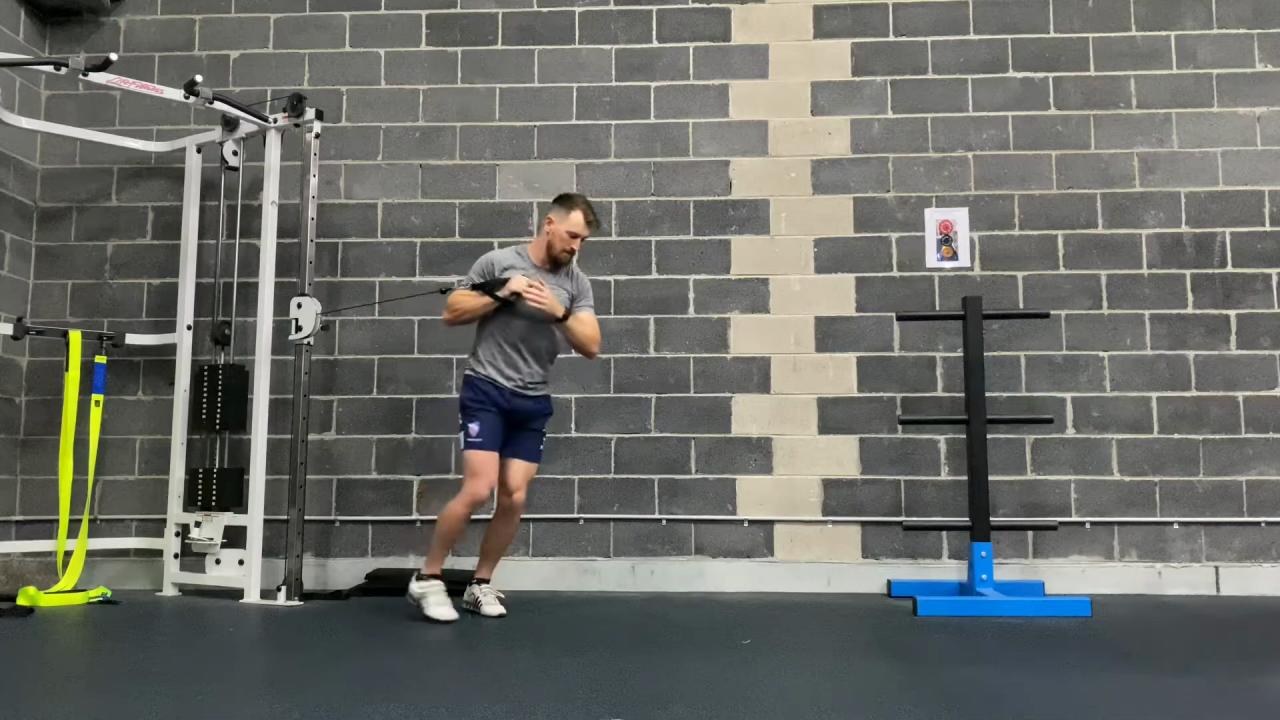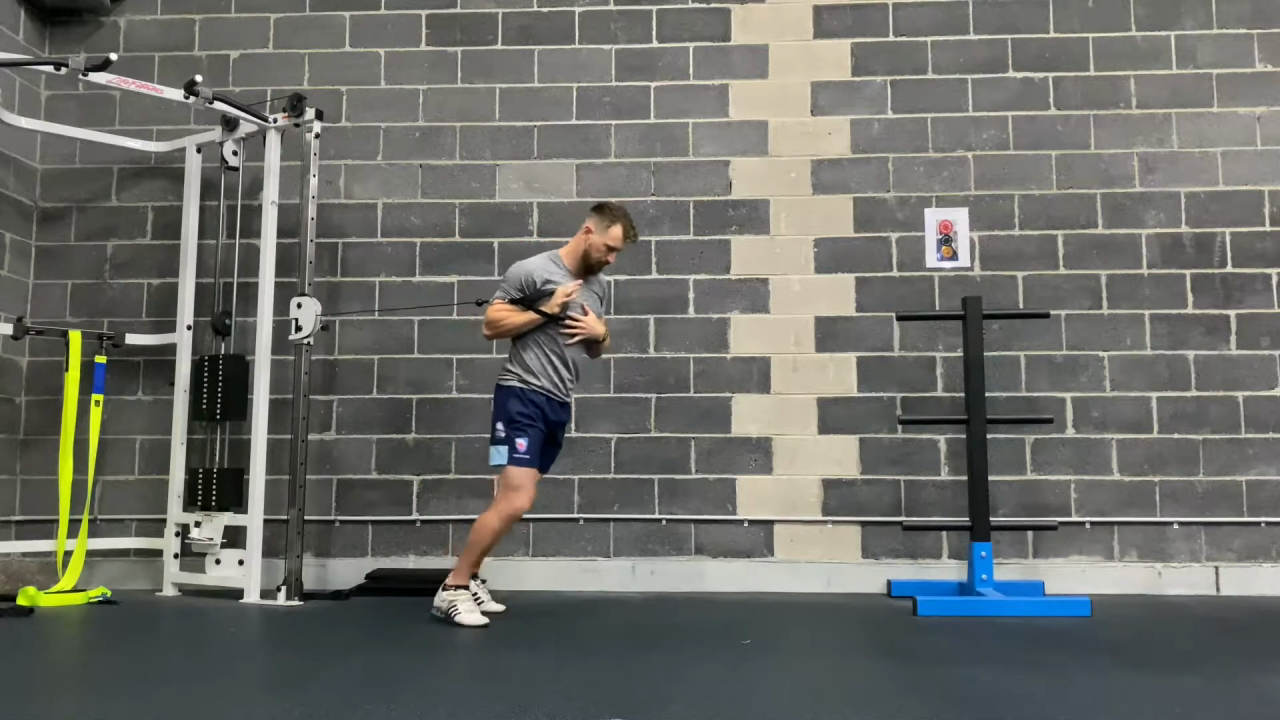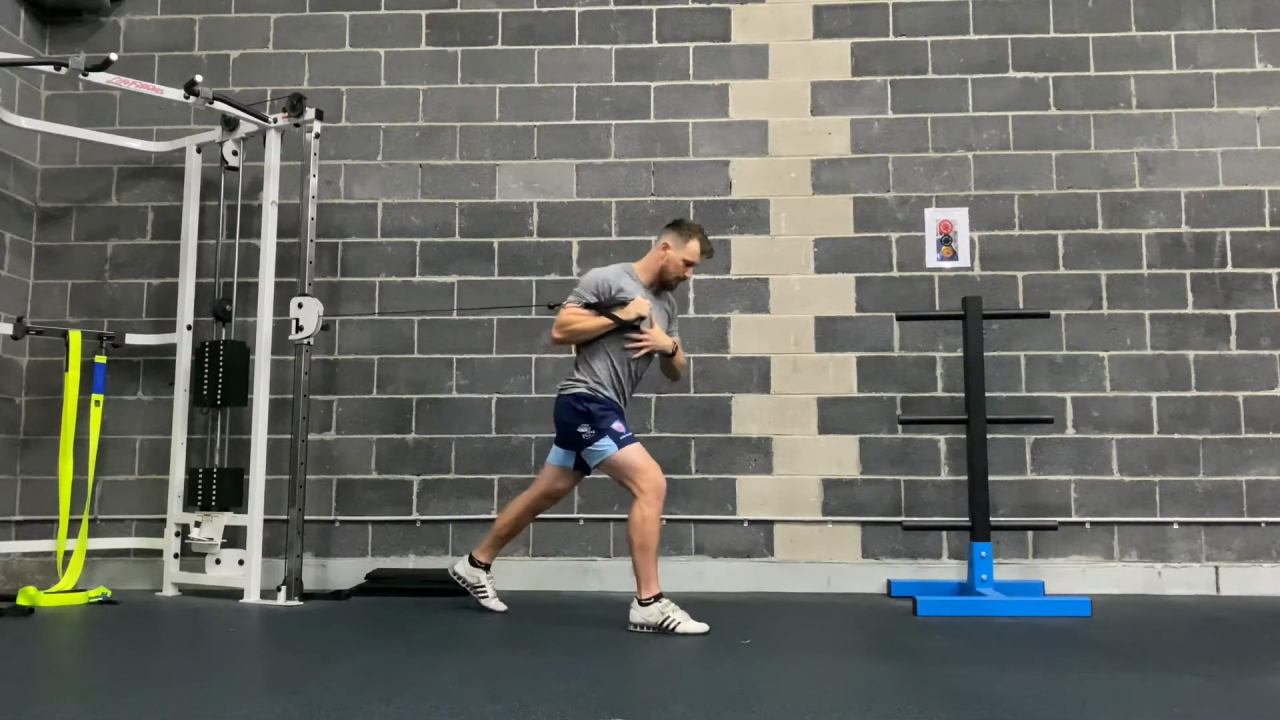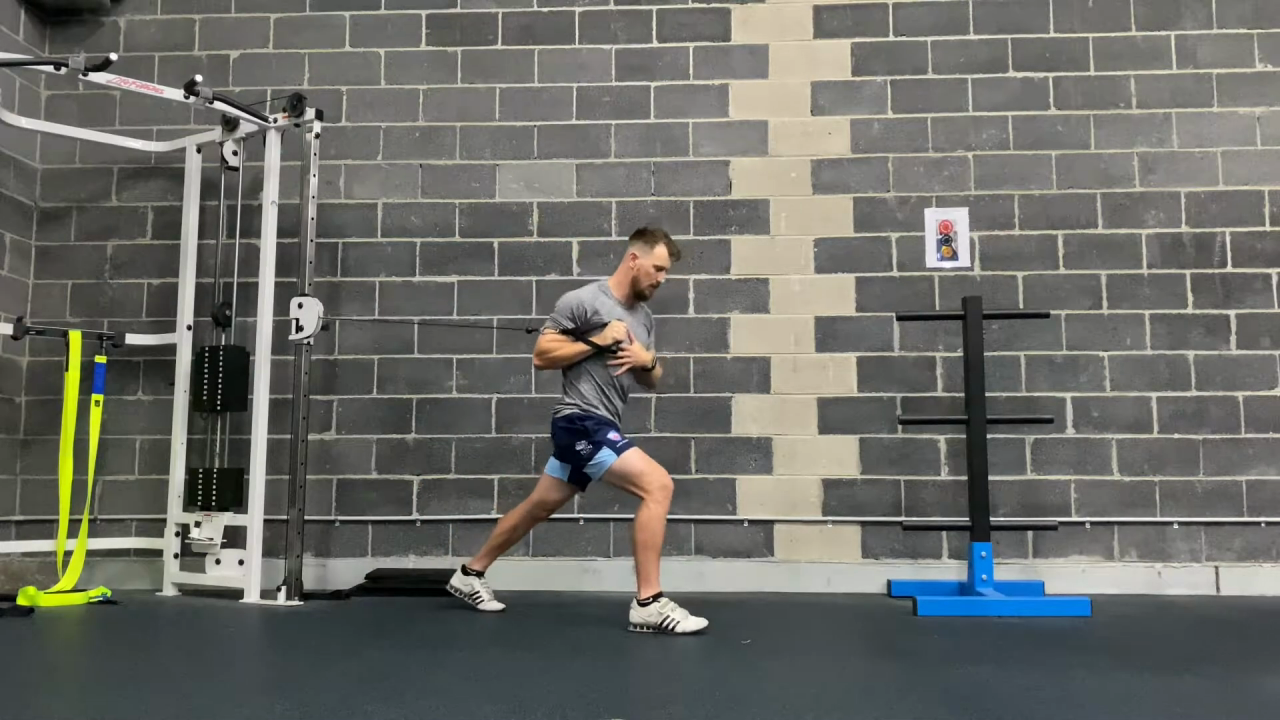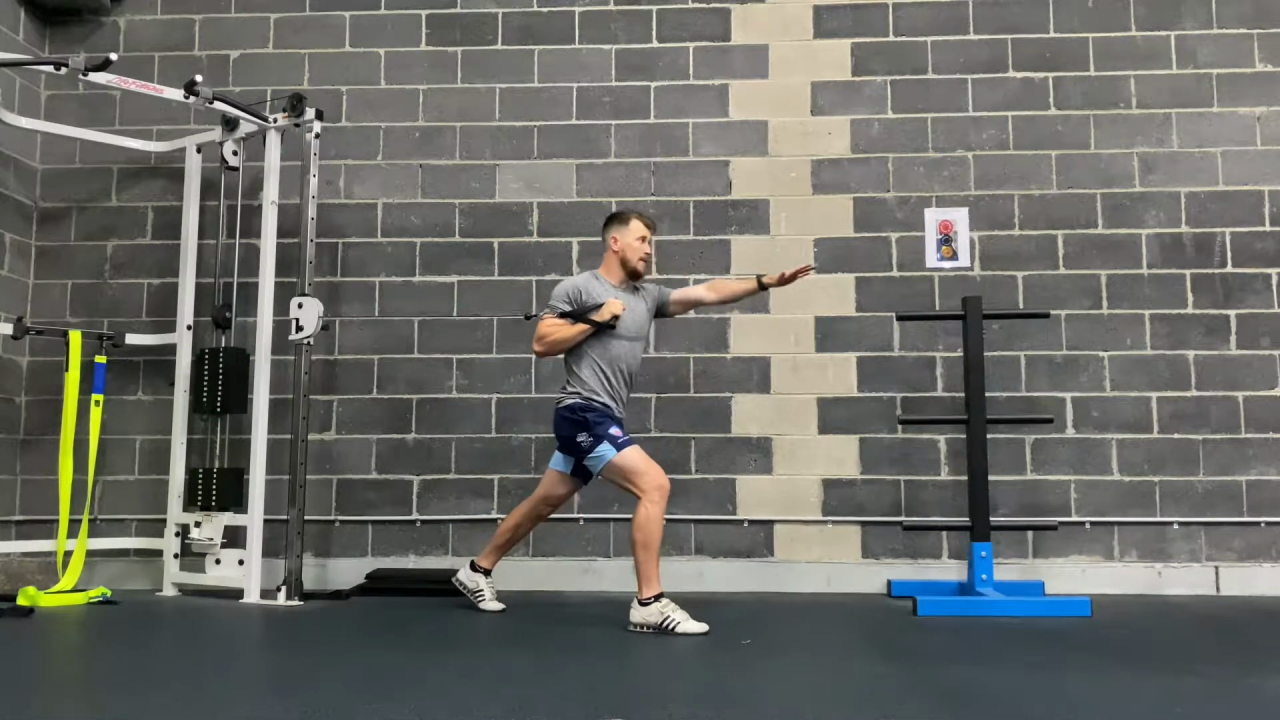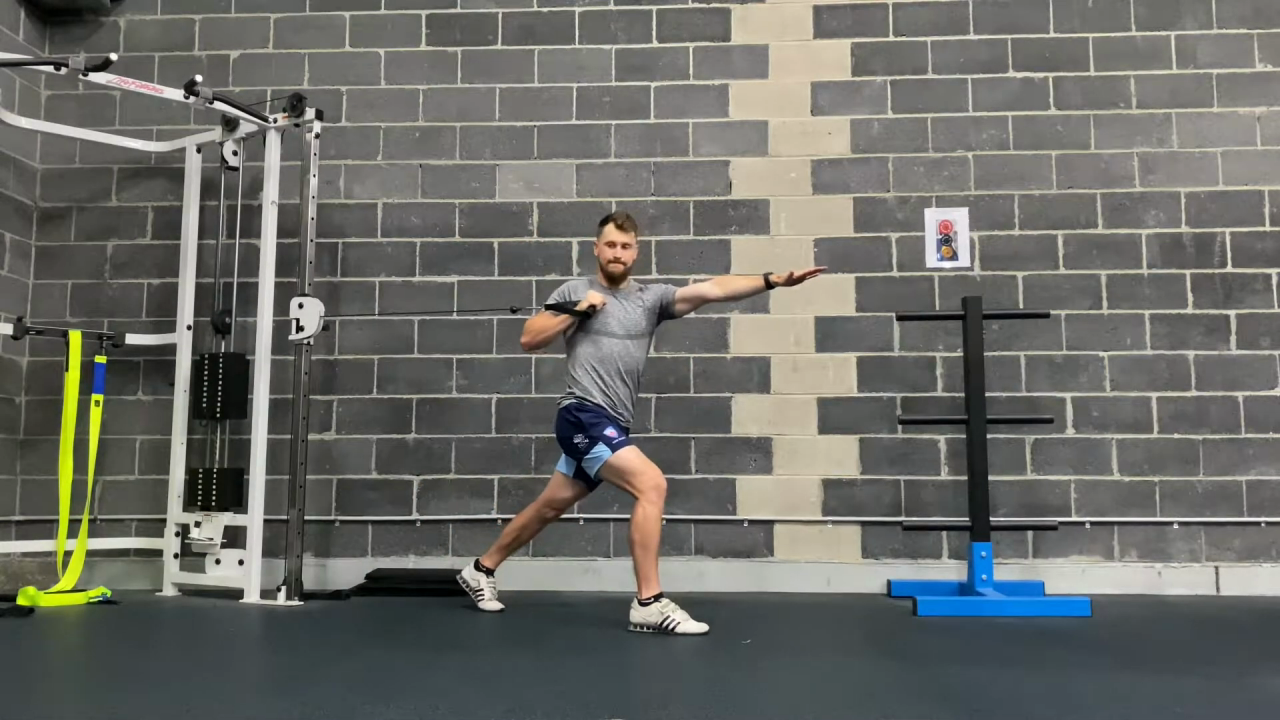
dt=0.7s
person 1, frame 1
left shoulder: (577, 283)
right shoulder: (498, 262)
left elbow: (591, 346)
right elbow: (451, 312)
left wrist: (562, 313)
right wrist: (501, 294)
left hip: (533, 400)
right hip: (485, 390)
left knee: (513, 499)
right knee: (477, 491)
left ankle: (481, 584)
right ankle: (428, 579)
person 1, frame 2
left shoulder: (599, 285)
right shoulder: (531, 271)
left elbow: (599, 350)
right elbow: (490, 326)
left wrist: (599, 331)
right wrist: (546, 309)
left hip: (557, 404)
right hip: (523, 398)
left knee: (517, 502)
right knee: (513, 503)
left ankle: (469, 577)
right ankle: (453, 589)
person 1, frame 3
left shoulder: (666, 303)
right shoulder: (606, 279)
left elbow: (676, 372)
right elbow: (560, 331)
left wrist: (669, 346)
right wrist: (620, 317)
left hip: (601, 410)
right hip: (586, 403)
left knee: (543, 494)
right knee: (651, 485)
left ankle: (476, 564)
right ankle: (649, 603)
person 1, frame 4
left shoulder: (643, 315)
right shoulder: (582, 300)
left elbow: (652, 382)
right elbow: (541, 356)
left wrist: (648, 361)
right wrist: (598, 341)
left hip: (598, 426)
right hip: (581, 421)
left knee: (539, 506)
right knee: (658, 486)
left ankle: (471, 573)
right ankle: (649, 604)
person 1, frame 5
left shoulder: (648, 296)
right shoulder: (577, 288)
left elbow: (708, 293)
right elbow: (541, 344)
left wrist: (766, 281)
right wrist: (596, 319)
left hip: (602, 420)
right hip: (584, 414)
left knee: (543, 503)
right knee: (654, 485)
left ankle: (477, 571)
right ankle: (649, 604)
person 1, frame 6
left shoulder: (652, 297)
right shoulder: (573, 291)
left elbow: (713, 290)
right elbow: (529, 338)
left wrist: (774, 280)
right wrist: (578, 310)
left hip: (611, 425)
right hip: (584, 416)
left knee: (549, 507)
right knee: (652, 485)
left ankle: (481, 570)
right ankle: (649, 603)
